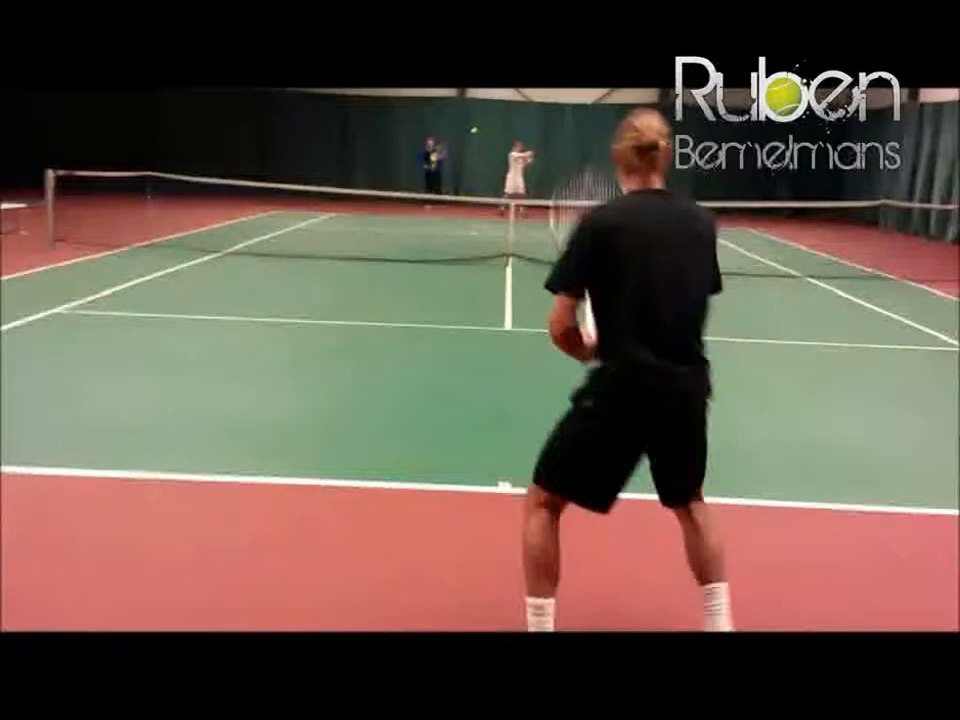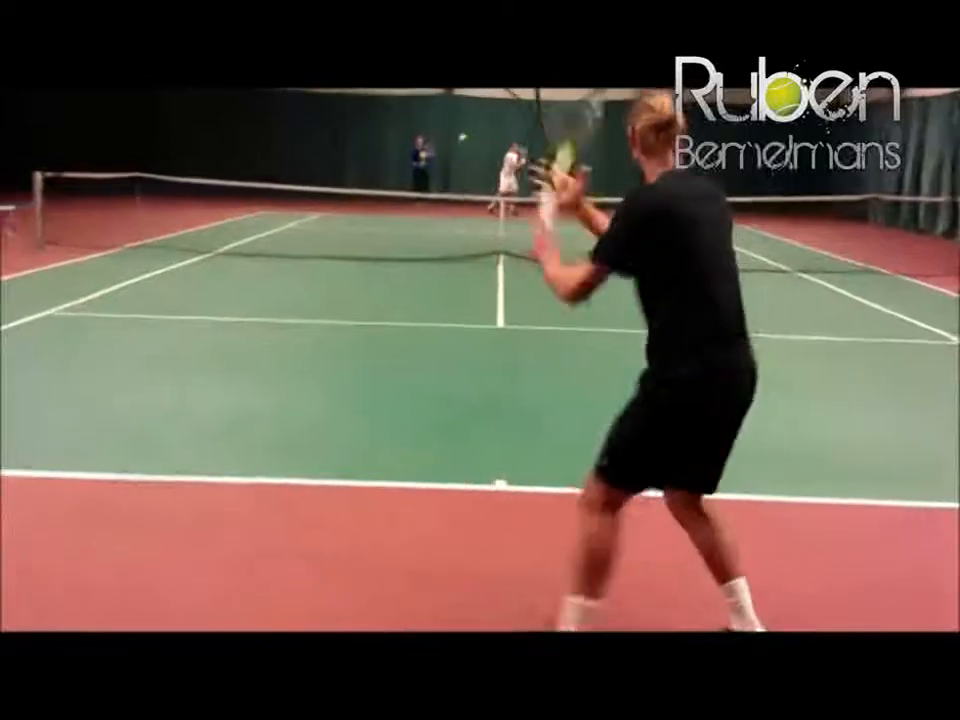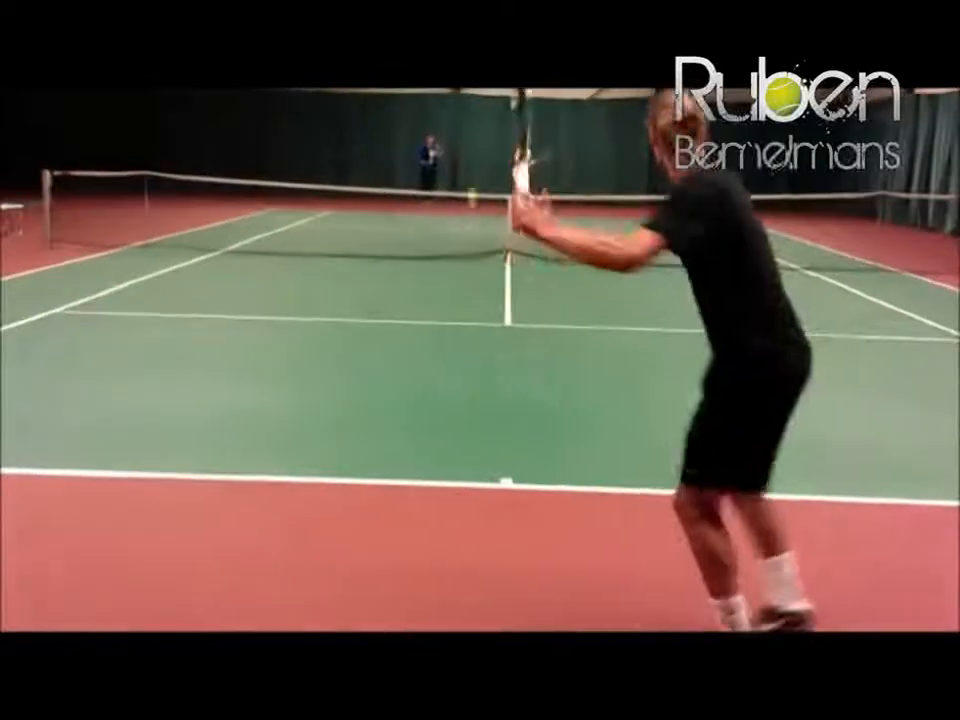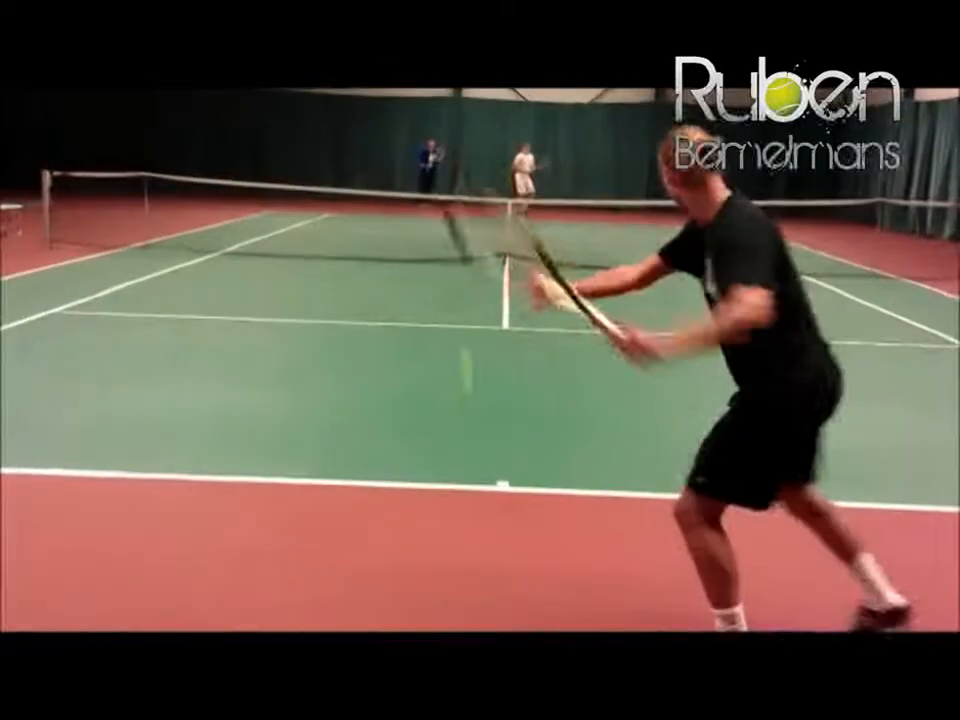
dt=0.2s
person 1, frame 1
left shoulder: (600, 223)
right shoulder: (700, 223)
left elbow: (560, 328)
left wrist: (591, 351)
left hip: (621, 390)
right hip: (686, 388)
left knee: (543, 502)
right knee: (688, 505)
left ankle: (541, 626)
right ankle: (720, 624)
person 1, frame 2
left shoulder: (648, 201)
right shoulder: (708, 195)
left elbow: (574, 287)
left wrist: (545, 251)
right wrist: (579, 207)
left hip: (684, 378)
right hip: (733, 375)
left knee: (600, 499)
right knee: (687, 500)
left ankle: (572, 629)
right ankle: (746, 624)
person 1, frame 3
left shoulder: (697, 193)
right shoulder: (712, 187)
left elbow: (629, 255)
right elbow: (643, 241)
left wrist: (542, 229)
right wrist: (558, 227)
left hip: (753, 364)
right hip: (778, 356)
left knee: (695, 502)
right knee: (739, 486)
left ankle: (737, 626)
right ankle: (787, 605)
person 1, frame 4
left shoulder: (740, 229)
right shoulder: (705, 230)
left elbow: (754, 312)
right elbow: (641, 272)
left wrist: (671, 343)
right wrist: (567, 290)
left hip: (785, 389)
right hip: (805, 381)
left knee: (695, 511)
right knee: (795, 492)
left ankle: (731, 630)
right ankle: (883, 600)
